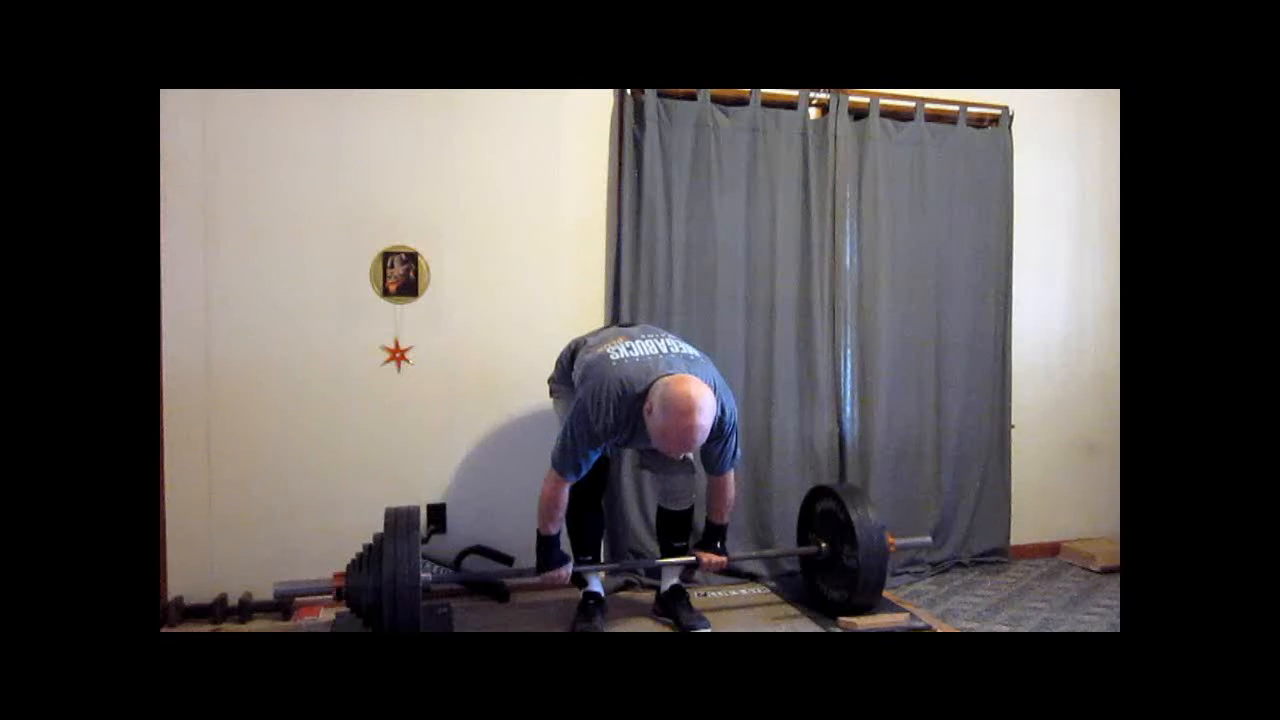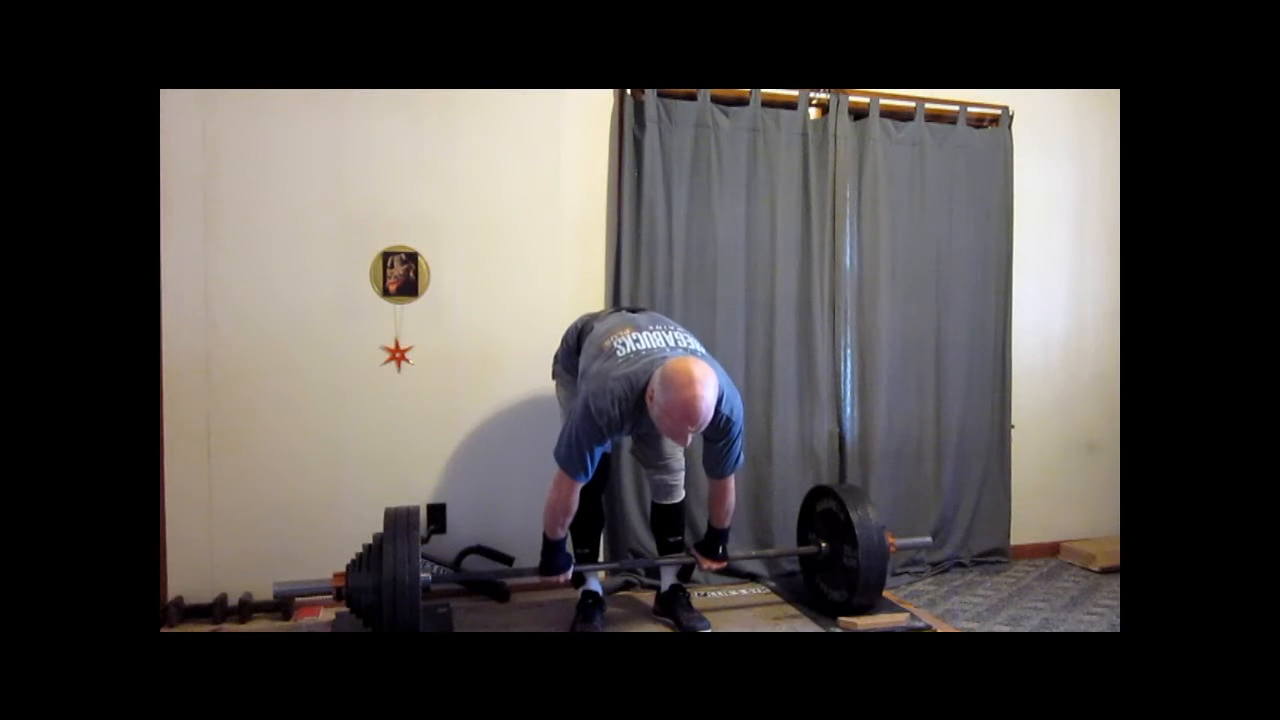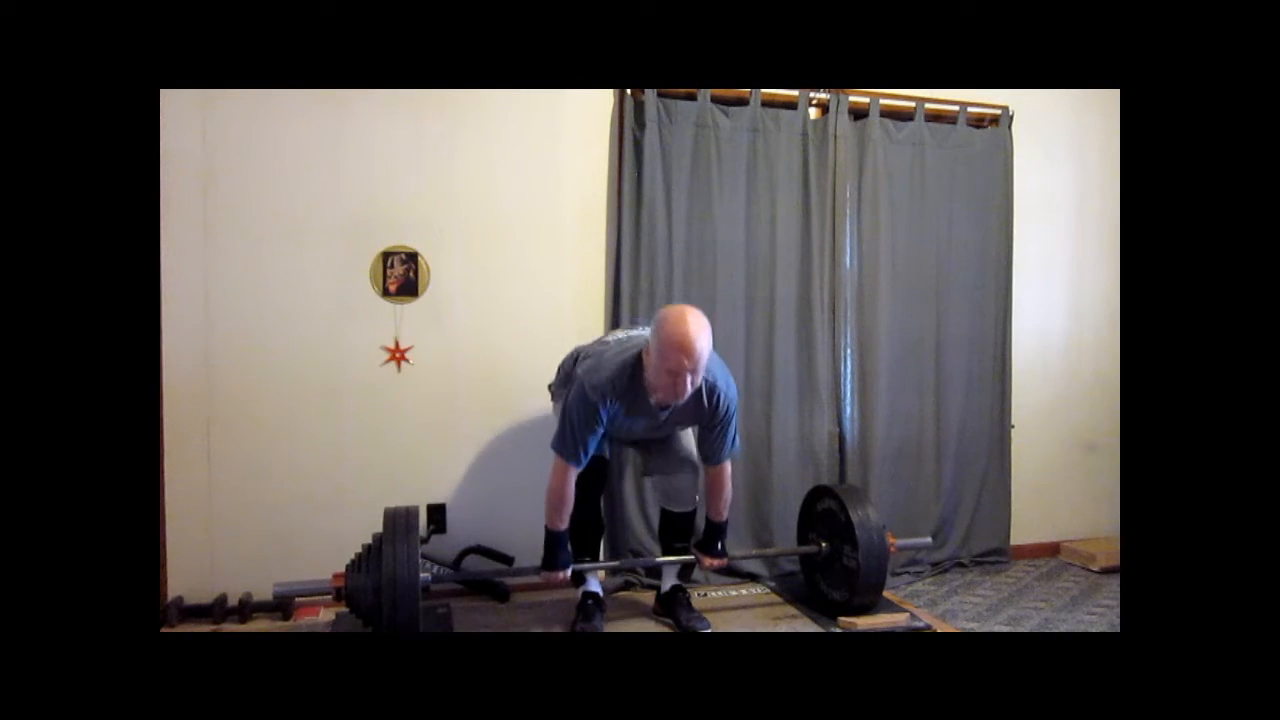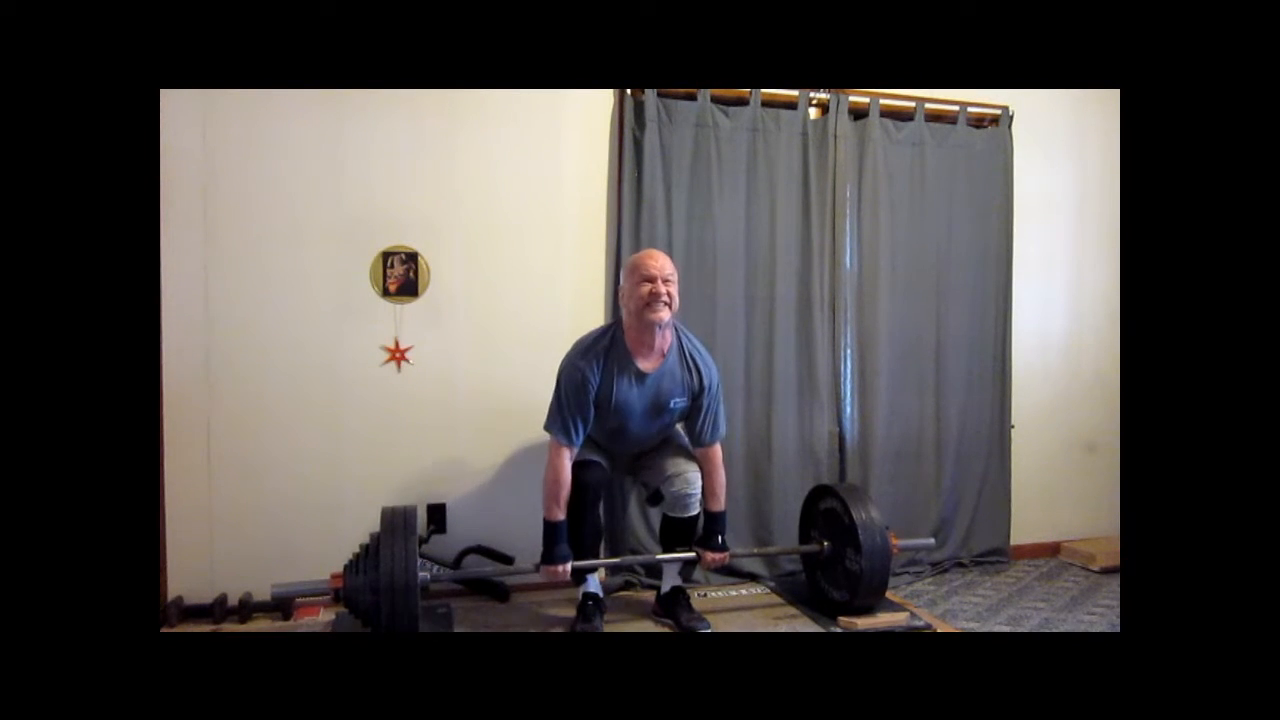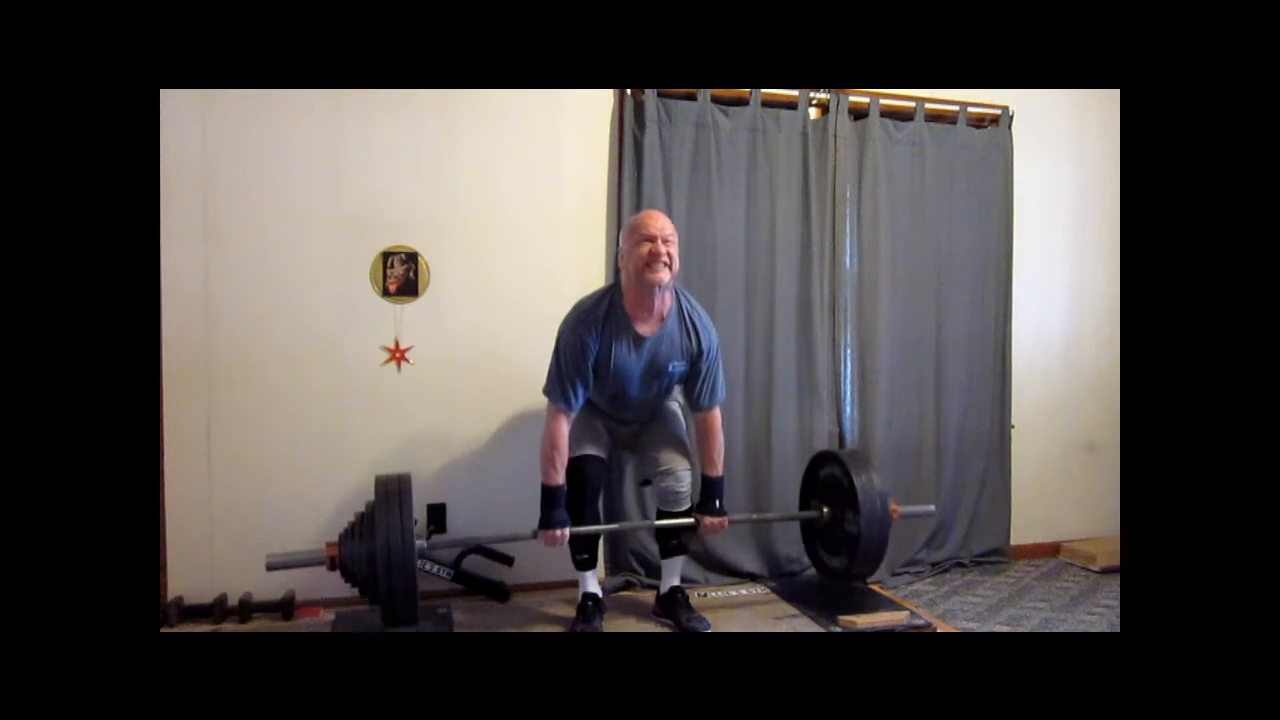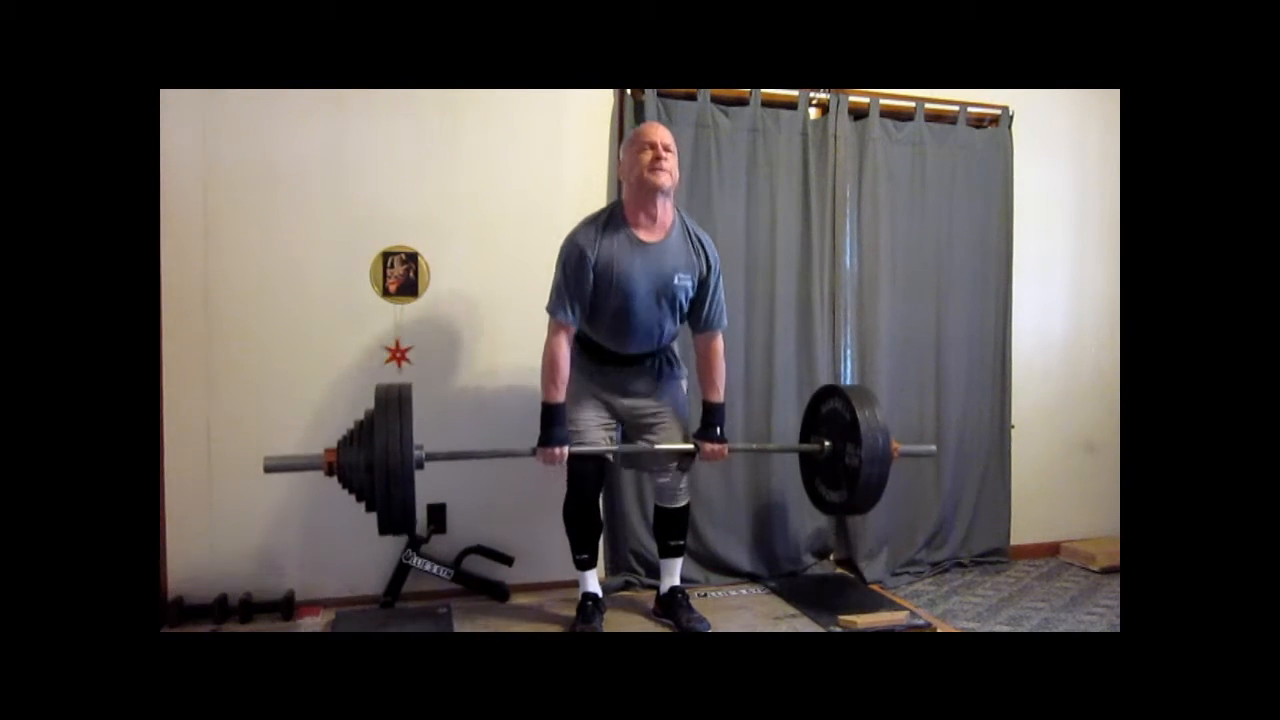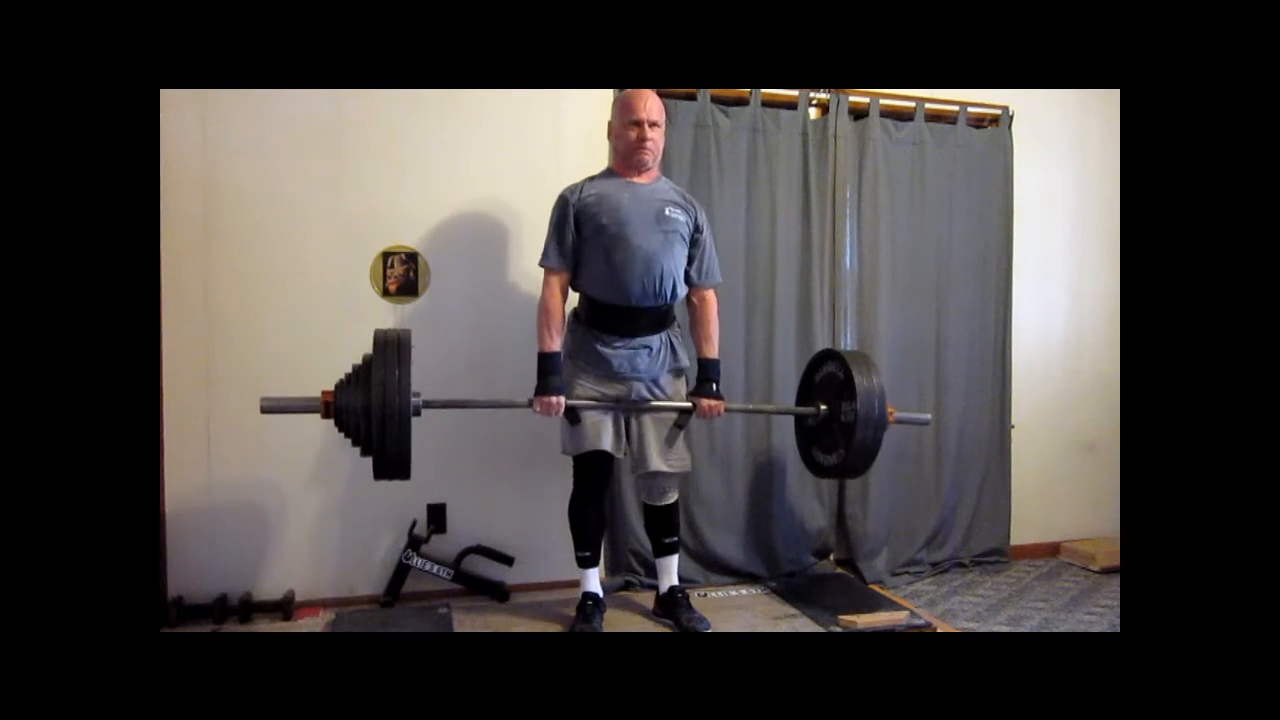
dt=0.7s
person 1, frame 1
left shoulder: (718, 402)
right shoulder: (600, 404)
left elbow: (721, 477)
right elbow: (559, 481)
left wrist: (714, 540)
right wrist: (549, 552)
right hip: (577, 378)
left knee: (679, 477)
right knee: (587, 482)
left ankle: (671, 589)
right ankle: (591, 592)
person 1, frame 2
left shoulder: (726, 404)
right shoulder: (605, 400)
left elbow: (723, 481)
right elbow: (568, 484)
left wrist: (715, 543)
right wrist: (553, 554)
left knee: (669, 476)
right knee: (590, 478)
left ankle: (670, 591)
right ankle: (590, 591)
person 1, frame 3
left shoulder: (719, 386)
right shoulder: (598, 379)
left elbow: (718, 468)
right elbow: (566, 470)
left wrist: (714, 539)
right wrist: (555, 550)
right hip: (578, 387)
left knee: (683, 479)
right knee: (587, 483)
left ankle: (671, 591)
right ankle: (590, 593)
person 1, frame 4
left shoulder: (697, 362)
right shoulder: (588, 359)
left elbow: (709, 451)
right elbow: (561, 452)
left wrist: (715, 531)
right wrist: (554, 542)
left hip: (656, 443)
right hip: (594, 444)
left knee: (688, 482)
right knee: (584, 483)
left ankle: (671, 593)
right ankle: (590, 596)
person 1, frame 5
left shoulder: (696, 325)
right shoulder: (587, 320)
left elbow: (707, 414)
right elbow: (560, 416)
left wrist: (713, 496)
right wrist: (552, 507)
left hip: (656, 409)
right hip: (592, 411)
left knee: (678, 481)
right knee: (584, 480)
left ankle: (670, 593)
right ankle: (590, 597)
person 1, frame 6
left shoulder: (698, 247)
right shoulder: (589, 242)
left elbow: (709, 339)
right elbow: (560, 335)
left wrist: (714, 421)
right wrist: (553, 425)
left hip: (657, 374)
right hip: (592, 374)
left knee: (675, 480)
right knee: (585, 481)
left ankle: (670, 592)
right ankle: (590, 596)
person 1, frame 7
left shoulder: (686, 207)
right shoulder: (579, 198)
left elbow: (703, 296)
right elbow: (554, 288)
left wrist: (709, 375)
right wrist: (549, 371)
left hip: (662, 354)
right hip: (593, 353)
left knee: (662, 481)
right knee: (591, 477)
left ankle: (669, 591)
right ankle: (591, 594)
